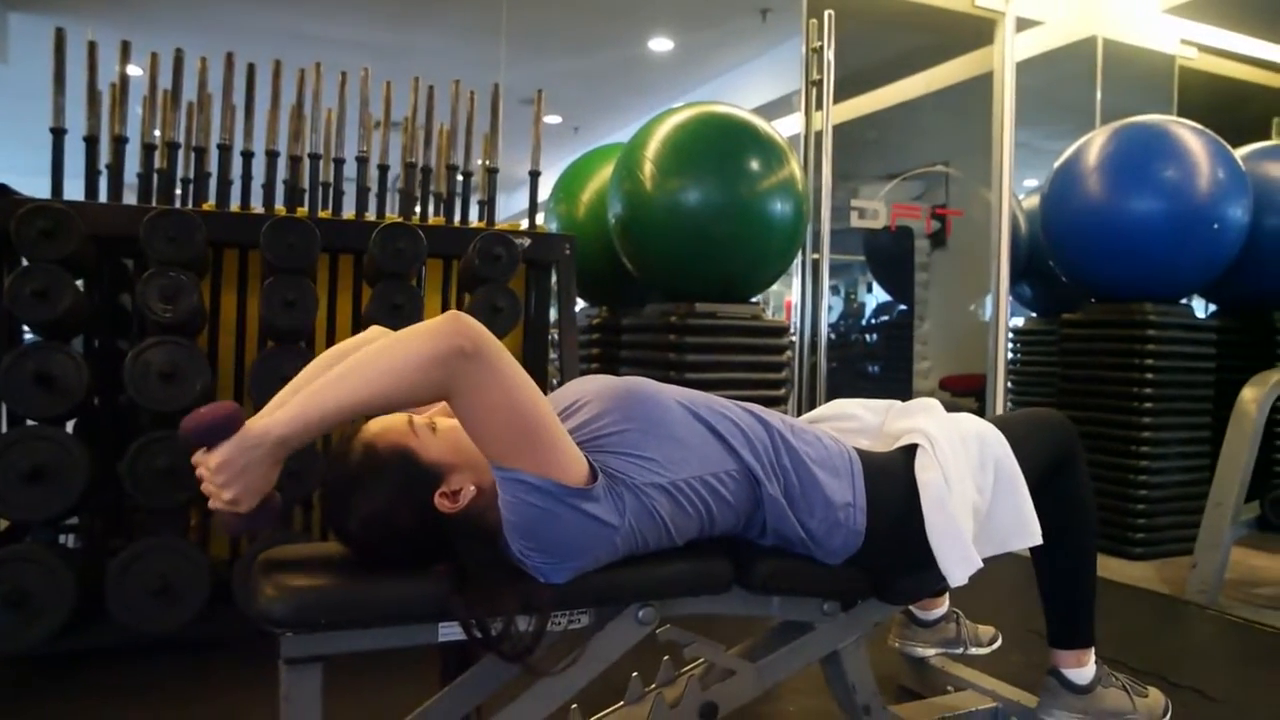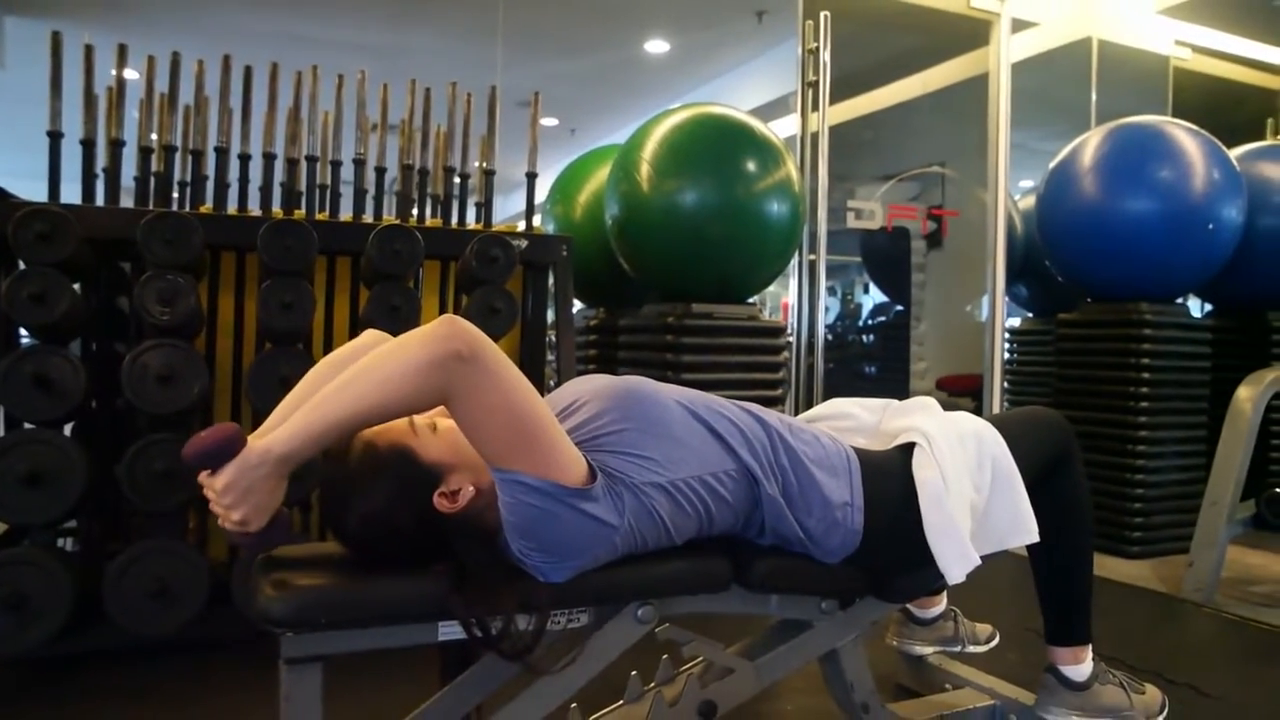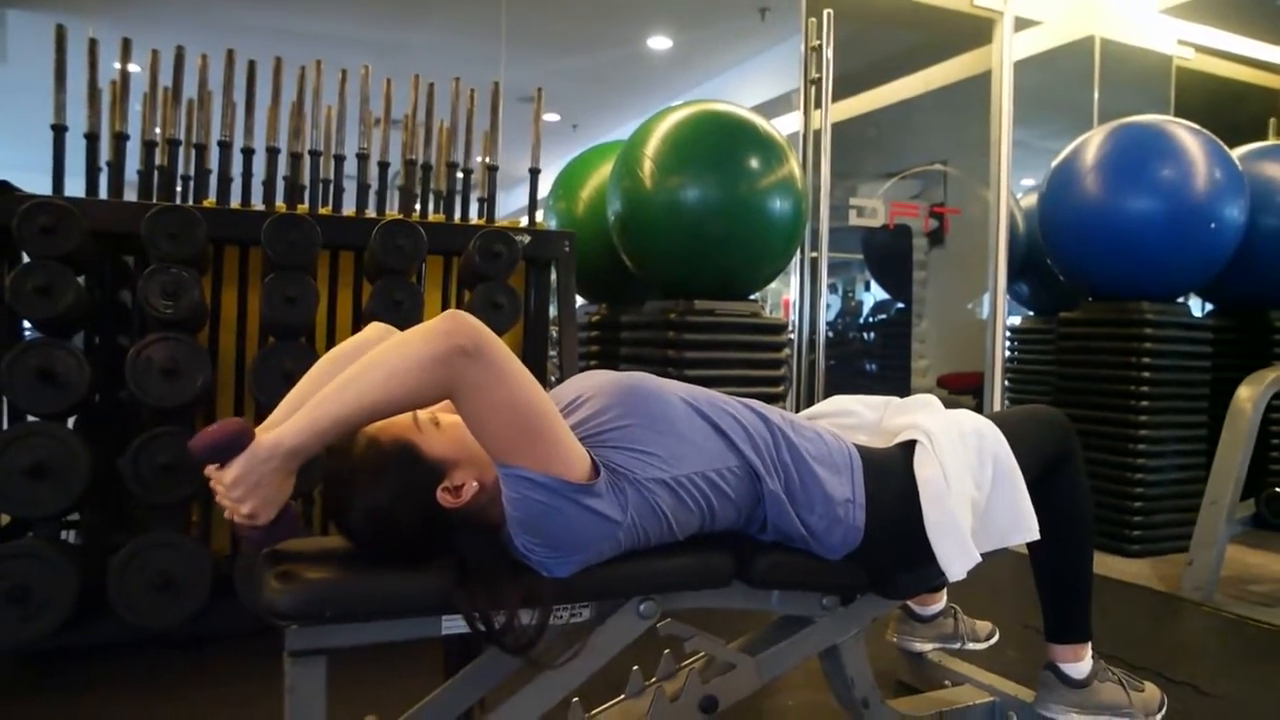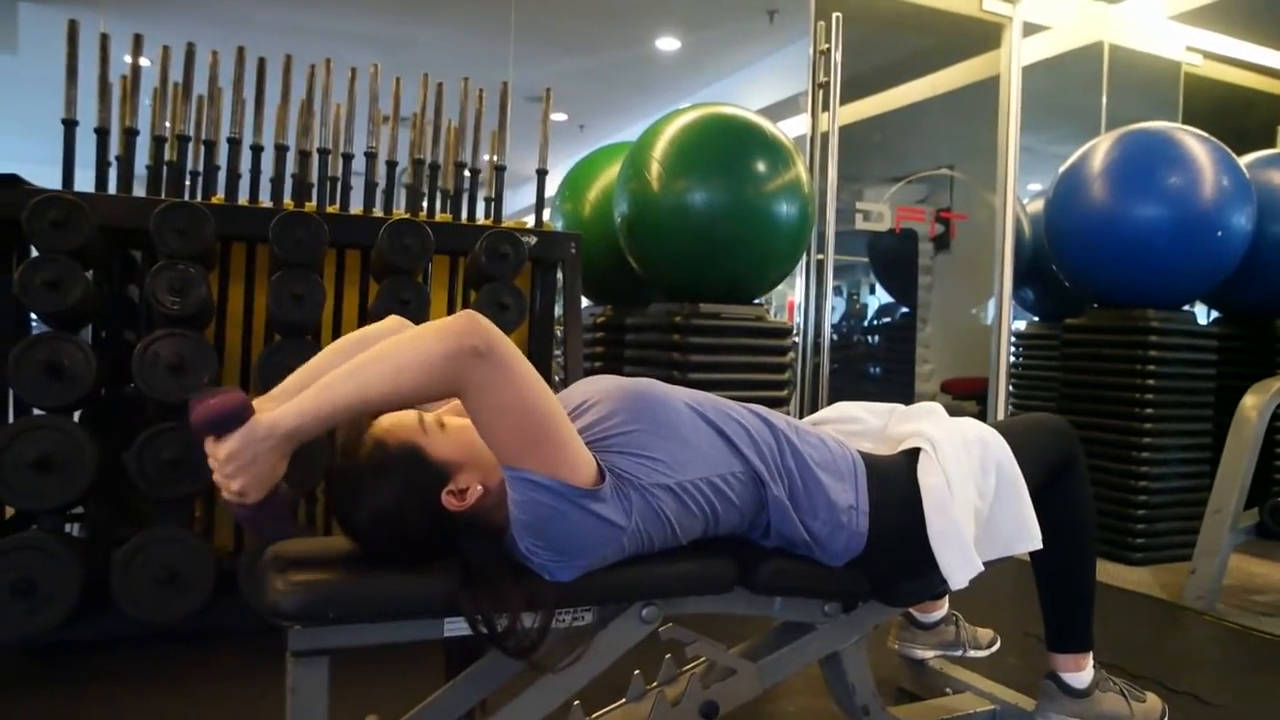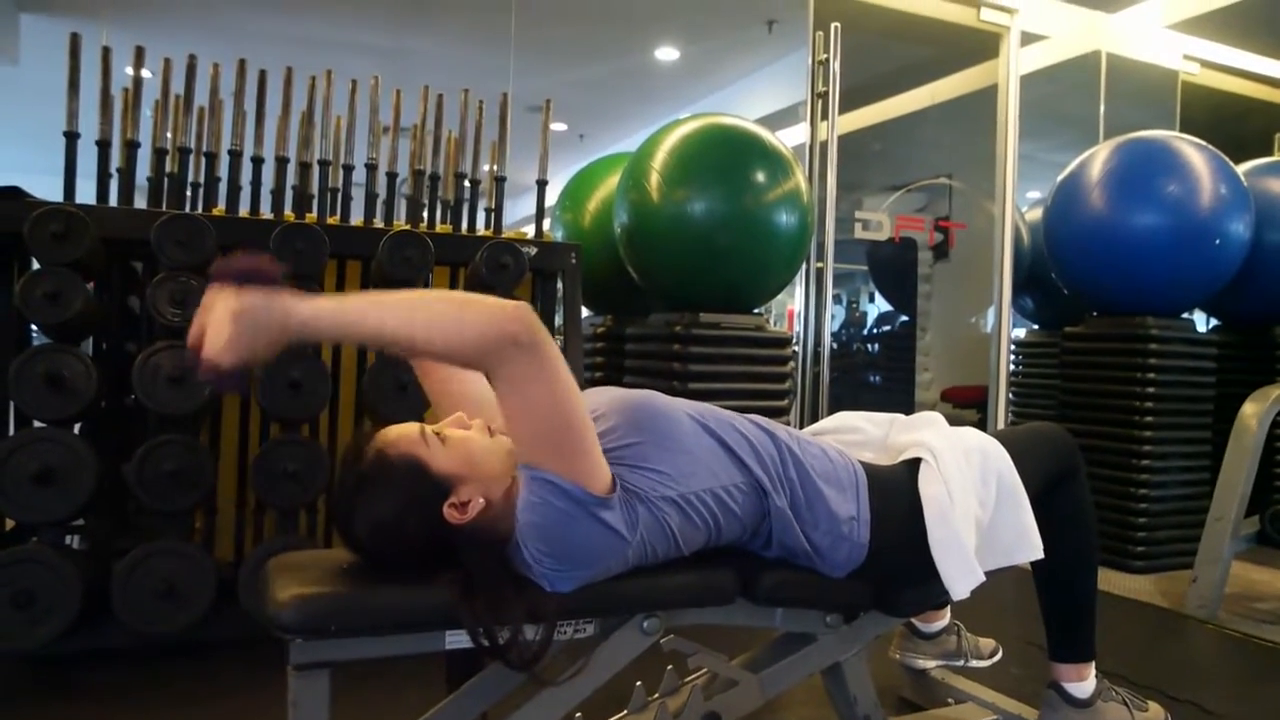
dt=0.3s
person 1, frame 1
left shoulder: (489, 479)
right shoulder: (551, 520)
left elbow: (381, 343)
right elbow: (457, 343)
left wrist: (260, 420)
right wrist: (264, 443)
right hip: (852, 508)
right knee: (1052, 439)
left ankle: (927, 617)
person 1, frame 2
left shoulder: (483, 476)
right shoulder: (552, 520)
left elbow: (378, 343)
right elbow: (453, 346)
left wrist: (260, 438)
right wrist: (269, 459)
right hip: (849, 507)
left knee: (923, 417)
right knee: (1047, 435)
left ankle: (925, 615)
person 1, frame 3
left shoulder: (487, 473)
right shoulder: (555, 514)
left elbow: (384, 338)
right elbow: (456, 340)
left wrist: (266, 431)
right wrist: (277, 453)
right hip: (850, 504)
left knee: (923, 414)
right knee: (1047, 434)
left ankle: (926, 613)
person 1, frame 4
left shoulder: (499, 476)
right shoulder: (556, 520)
left elbow: (403, 333)
right elbow: (470, 342)
left wrist: (276, 409)
right wrist: (267, 428)
right hip: (856, 511)
left knee: (921, 417)
right knee: (1051, 441)
left ankle: (927, 621)
person 1, frame 5
left shoulder: (506, 490)
right shoulder: (562, 529)
left elbow: (457, 345)
right elbow: (513, 331)
left wrist: (287, 308)
right wrist: (288, 316)
right hip: (851, 521)
left knee: (925, 434)
right knee: (1052, 451)
left ankle: (928, 629)
